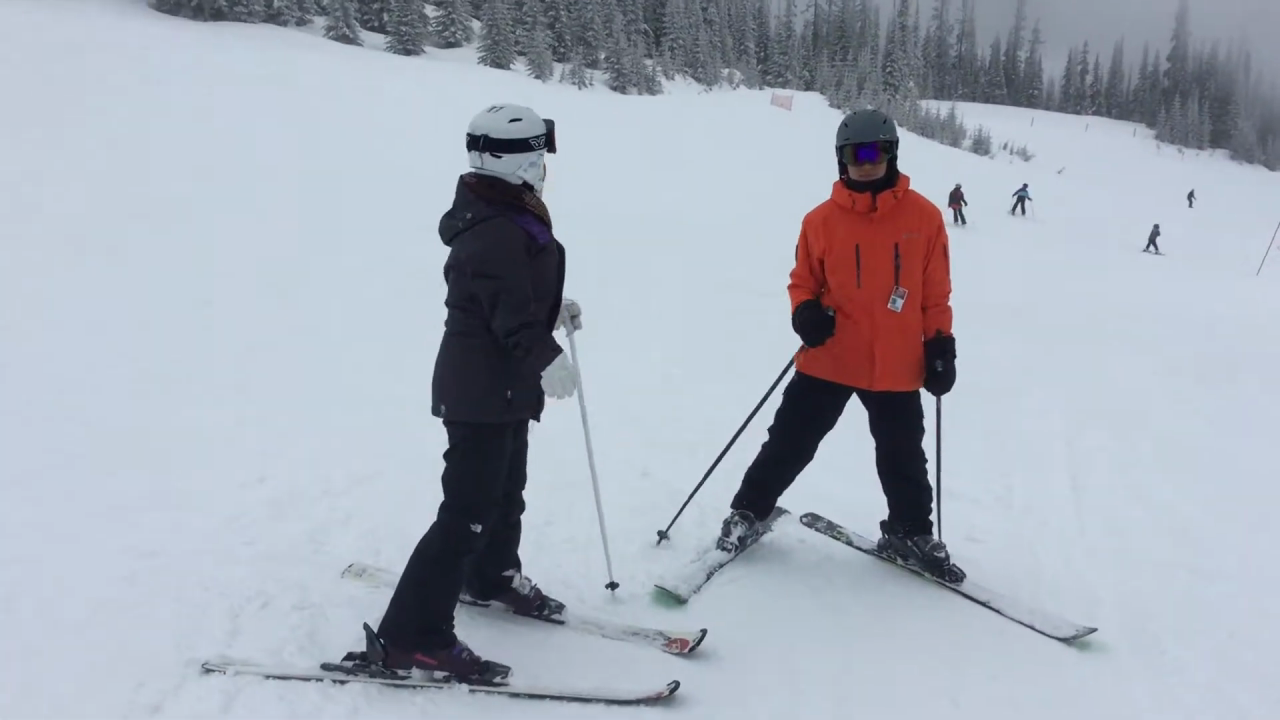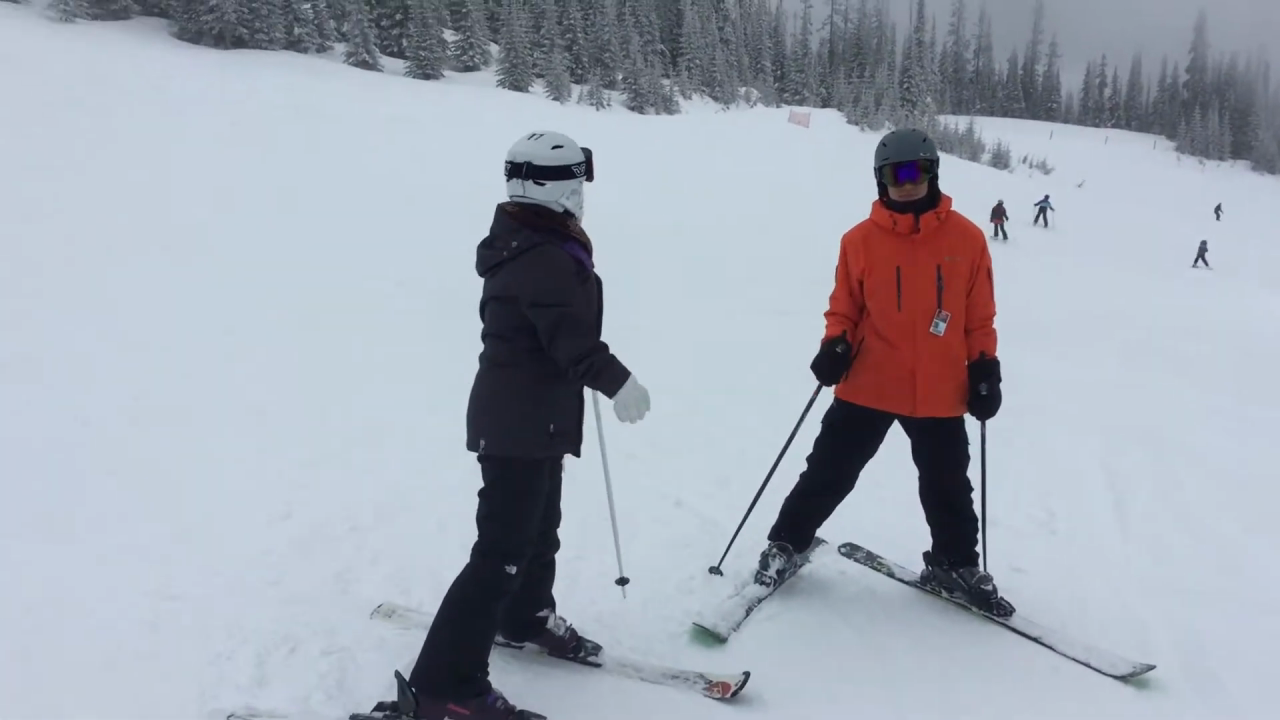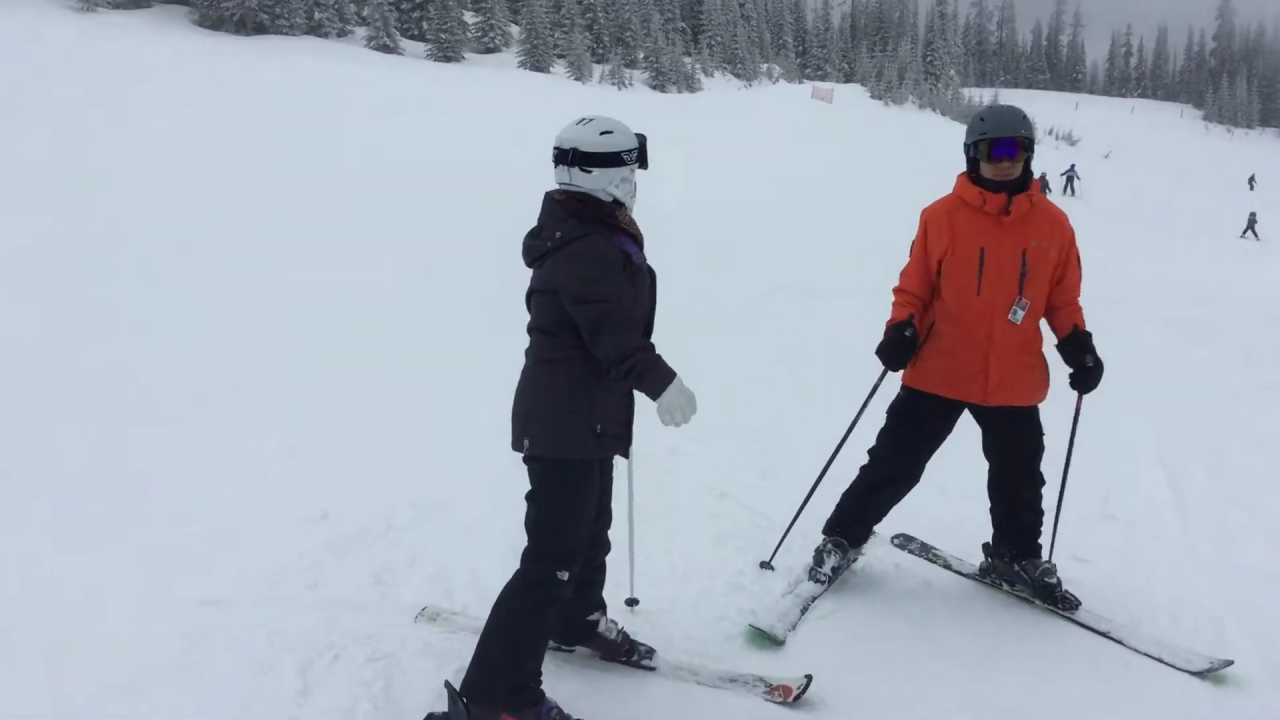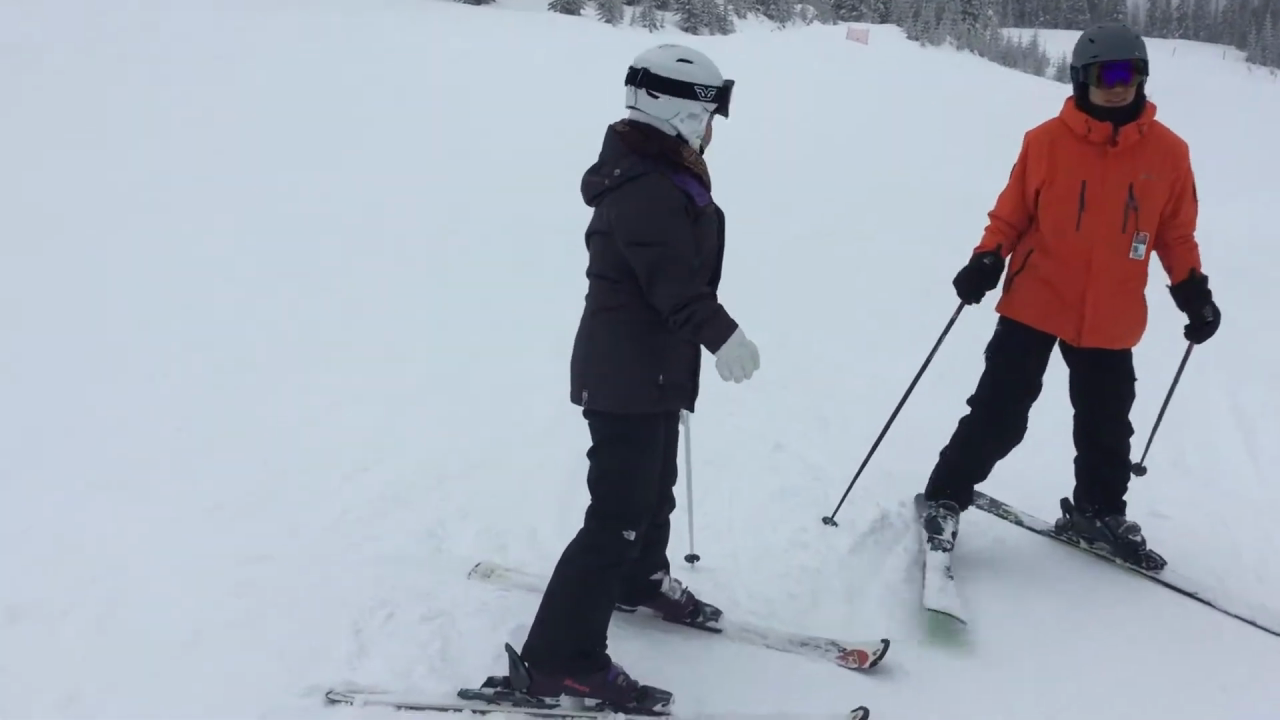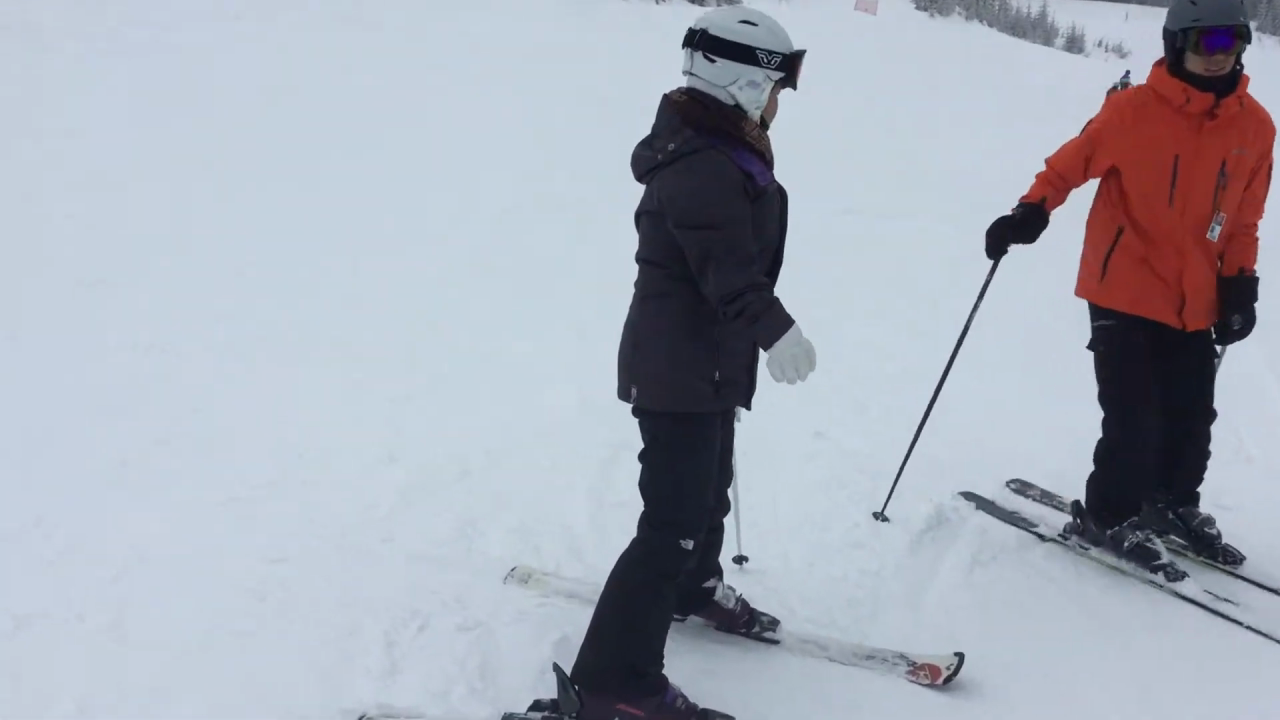
dt=0.3s
person 1, frame 1
left shoulder: (505, 219)
right shoulder: (499, 231)
right elbow: (510, 312)
left wrist: (553, 314)
right wrist: (549, 359)
left hip: (502, 387)
right hip: (481, 388)
left knee: (504, 491)
right knee: (468, 509)
left ankle: (492, 575)
right ankle: (413, 634)
person 1, frame 2
left shoulder: (525, 244)
right shoulder: (546, 258)
right elbow: (571, 338)
left wrist: (598, 371)
right wrist: (617, 381)
left hip: (533, 415)
right hip: (520, 421)
left knee: (539, 529)
right knee: (503, 551)
left ankle: (527, 616)
person 1, frame 3
left shoulder: (575, 234)
right shoulder: (591, 250)
right elbow: (614, 334)
right wrist: (660, 384)
left hip: (579, 414)
right hip: (568, 420)
left knee: (587, 530)
right knee: (554, 554)
left ankle: (577, 620)
person 1, frame 4
left shoulder: (651, 173)
right shoulder: (649, 191)
right elbow: (675, 281)
right wrist: (722, 335)
left hip: (648, 364)
right hip: (628, 372)
left knee: (652, 487)
right knee: (618, 513)
left ankle: (641, 579)
right ankle: (560, 658)
person 1, frame 5
right shoulder: (703, 167)
right elbow: (728, 268)
right wrist: (774, 331)
left hip: (699, 358)
right hip: (681, 366)
left knee: (705, 490)
right knee: (673, 518)
left ankle: (693, 587)
person 2, frame 1
left shoulder: (923, 216)
right shoulder: (821, 220)
left elbow: (935, 292)
right elbow: (803, 282)
left wrist: (941, 346)
right wrist: (806, 311)
left hip: (897, 366)
right hip: (829, 359)
left knee: (903, 457)
right knee: (789, 443)
left ankle: (909, 531)
right ankle: (748, 512)
person 2, frame 2
left shoulder: (966, 238)
right shoulder: (860, 240)
left elbow: (979, 315)
right elbow: (845, 308)
left wrist: (984, 369)
right wrist: (835, 346)
left hip: (940, 391)
right hip: (868, 385)
left knee: (948, 485)
right knee: (829, 472)
left ankle: (955, 563)
right ankle: (786, 544)
person 2, frame 3
left shoulder: (1052, 224)
right shoulder: (942, 216)
left elbow: (1062, 297)
right elbow: (915, 286)
left wrist: (1077, 343)
right wrist: (901, 329)
left hip: (1015, 378)
right hip: (938, 371)
left knee: (1019, 478)
right knee: (893, 464)
left ankle: (1017, 555)
right ankle: (842, 537)
person 2, frame 4
left shoulder: (1168, 151)
right shoulder: (1046, 141)
left elbow: (1175, 231)
right elbow: (1013, 210)
left wrist: (1191, 288)
right wrist: (986, 260)
left hip: (1111, 317)
right hip: (1035, 304)
left knee: (1107, 428)
right knee: (999, 413)
left ankle: (1098, 511)
right ankle: (944, 499)
person 2, frame 5
left shoulder: (1255, 125)
right shoulder: (1132, 109)
left elbow: (1242, 217)
right elbow: (1072, 162)
left wrist: (1240, 285)
right wrist: (1029, 212)
left hip: (1192, 298)
right hip: (1123, 287)
left knee: (1190, 413)
right knee: (1134, 414)
left ankle: (1172, 504)
right ankle: (1112, 516)
